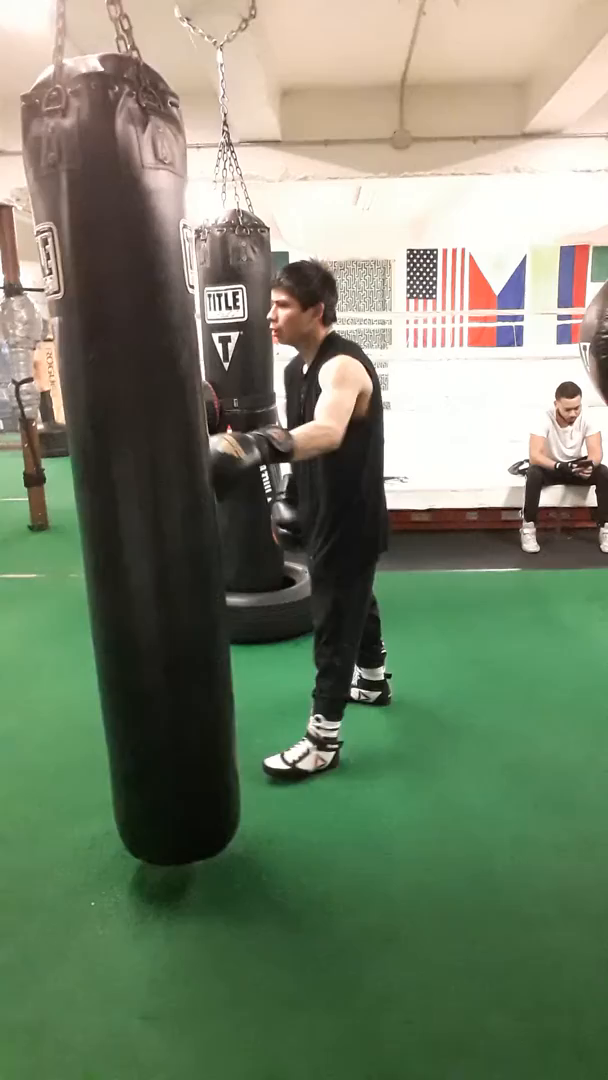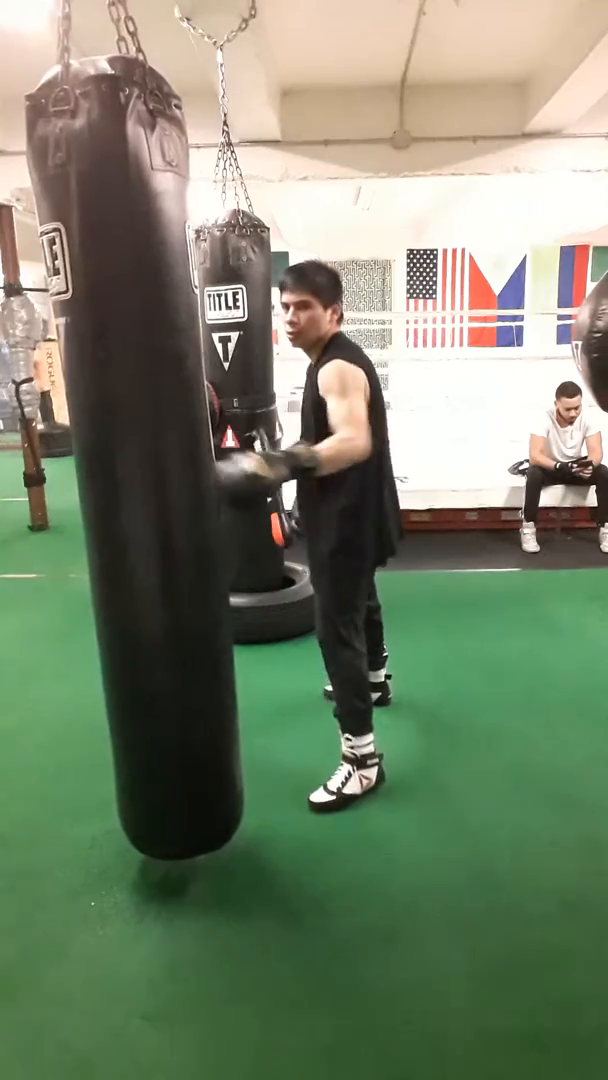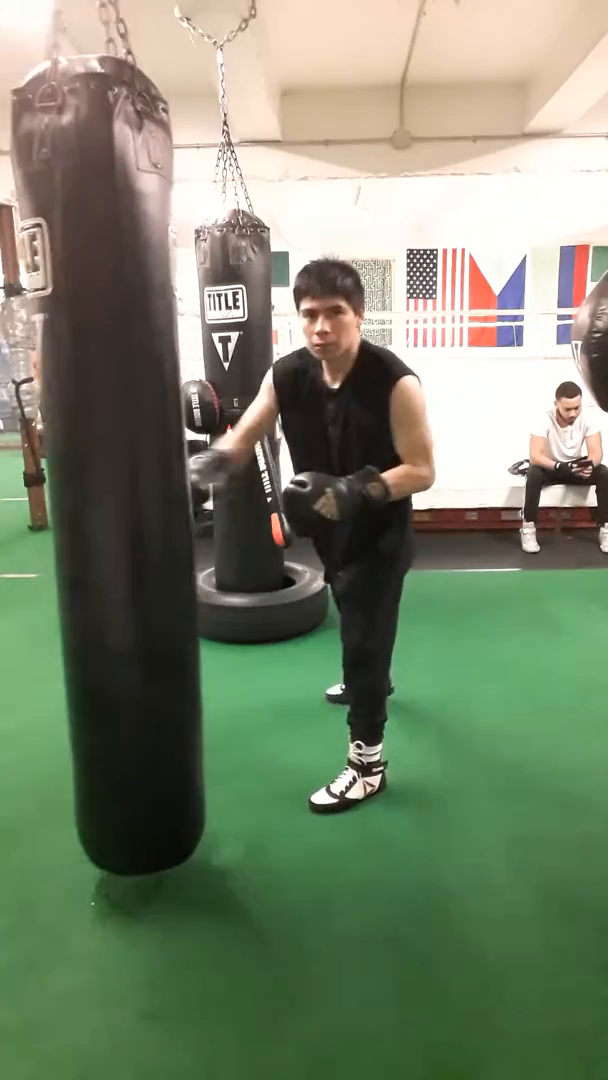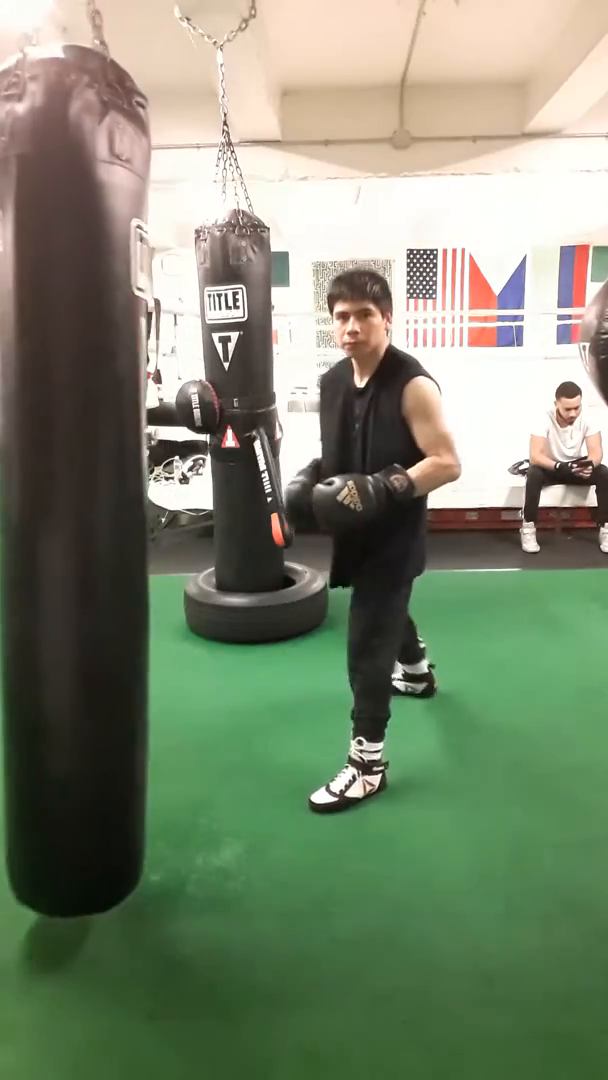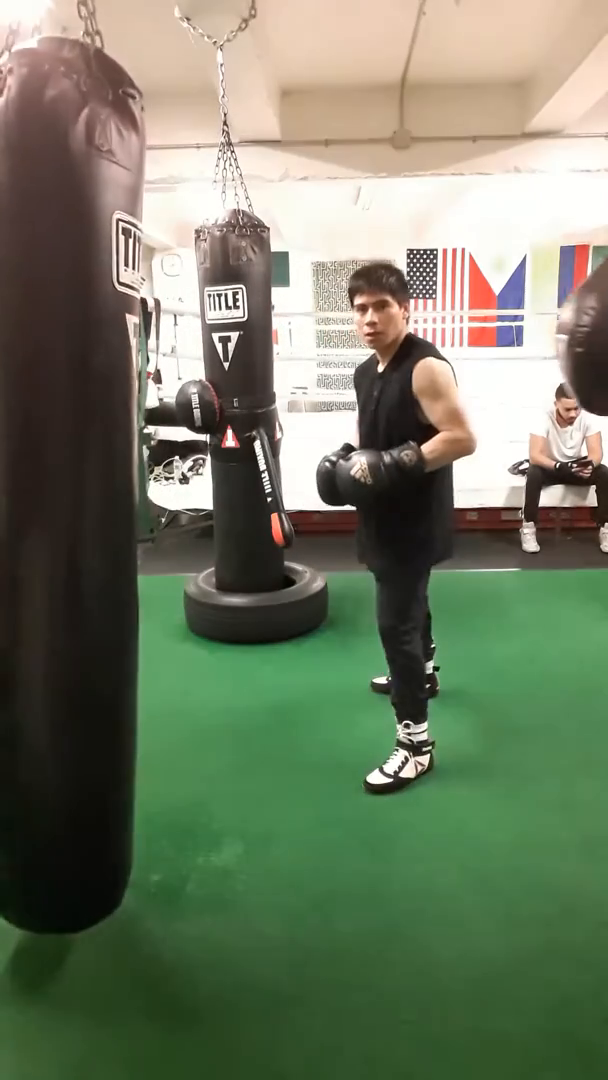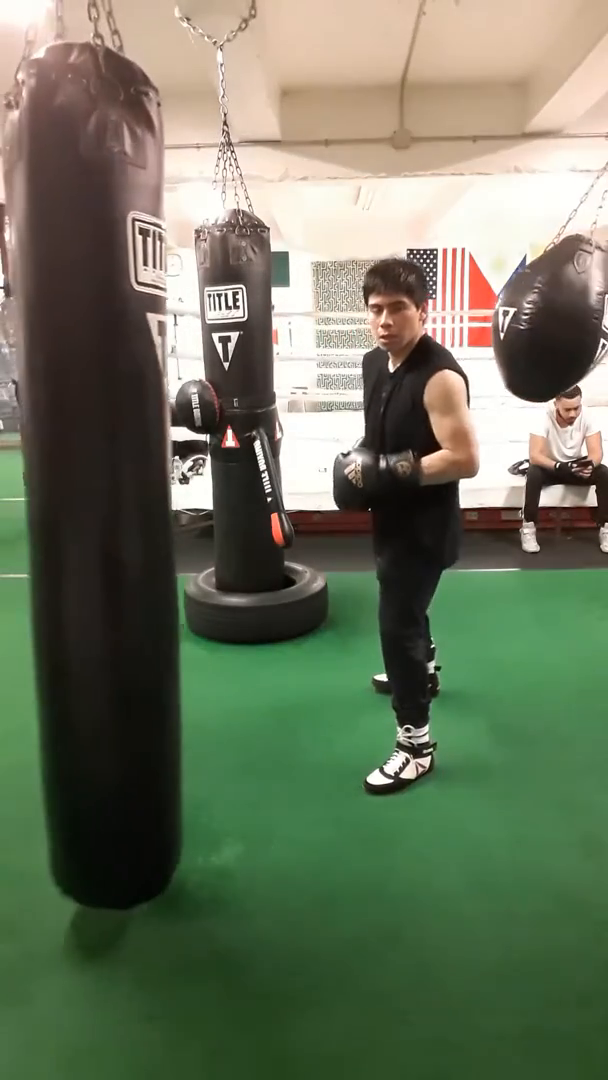
dt=0.4s
person 1, frame 1
left shoulder: (342, 365)
right shoulder: (299, 367)
left elbow: (328, 433)
left wrist: (250, 446)
right wrist: (297, 501)
left hip: (350, 515)
right hip: (328, 508)
left knee: (332, 621)
right knee: (355, 598)
left ankle: (323, 739)
right ankle: (372, 679)
person 1, frame 2
left shoulder: (341, 367)
right shoulder: (325, 363)
left elbow: (355, 442)
left wrist: (281, 464)
right wrist: (289, 463)
left hip: (351, 519)
right hip: (346, 514)
left knee: (335, 628)
right knee: (359, 604)
left ankle: (362, 758)
right ankle: (373, 678)
person 1, frame 3
left shoulder: (396, 384)
right shoulder: (289, 373)
left elbow: (421, 471)
right elbow: (248, 431)
left wrist: (354, 493)
right wrist: (209, 465)
left hip: (379, 536)
right hip: (333, 532)
left knee: (363, 641)
right knee: (359, 624)
left ankle: (367, 765)
right ankle: (369, 680)
person 1, frame 4
left shoulder: (412, 385)
right shoulder: (333, 382)
left elbow: (447, 463)
left wrist: (379, 490)
right wrist: (309, 481)
left hip: (393, 533)
right hip: (357, 530)
left knee: (366, 638)
right knee: (385, 610)
left ankle: (365, 764)
right ankle: (416, 670)
person 1, frame 5
left shoulder: (425, 366)
right shoulder: (366, 371)
left elbow: (462, 438)
left wrist: (393, 464)
right wrist: (348, 458)
left hip: (416, 516)
right hip: (385, 513)
left knee: (394, 618)
right knee: (407, 599)
left ankle: (415, 742)
right ankle: (422, 670)
person 1, frame 6
left shoulder: (440, 376)
right shoulder: (375, 362)
left elbow: (464, 460)
left wrist: (384, 470)
right wrist: (358, 460)
left hip: (423, 524)
right hip: (393, 518)
left knee: (398, 625)
right knee: (404, 612)
left ankle: (416, 745)
right ankle: (420, 674)
